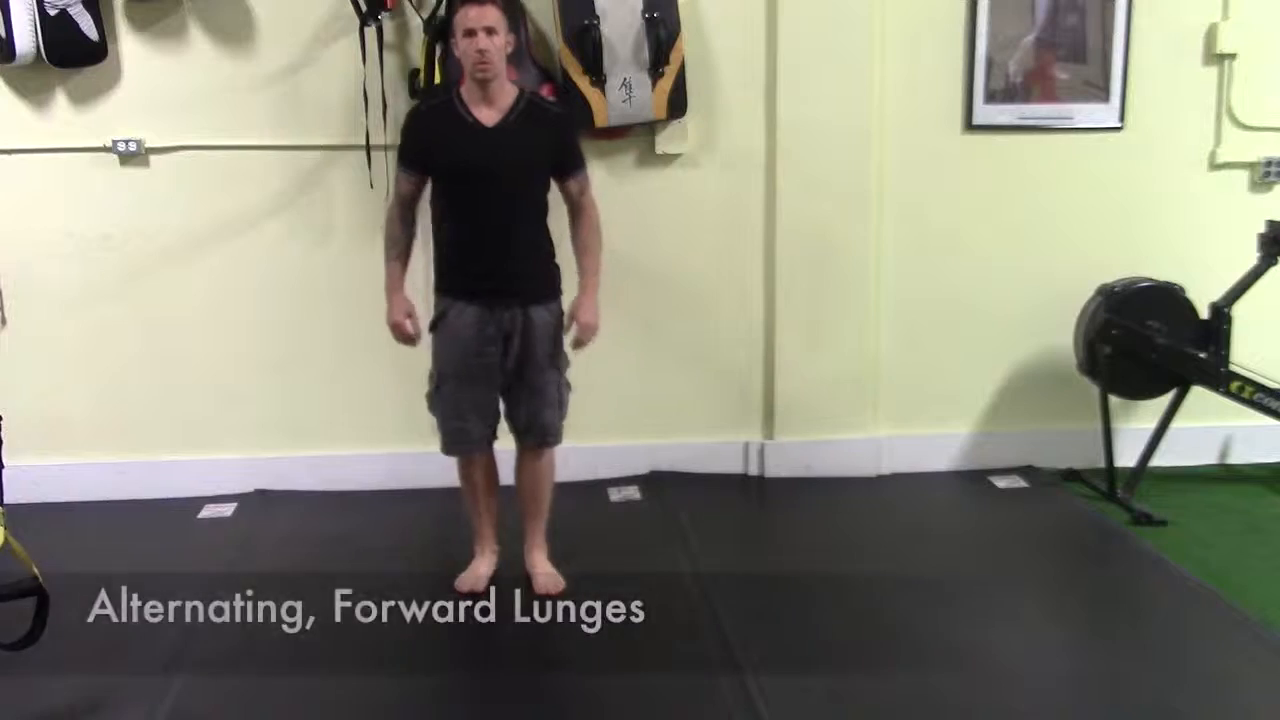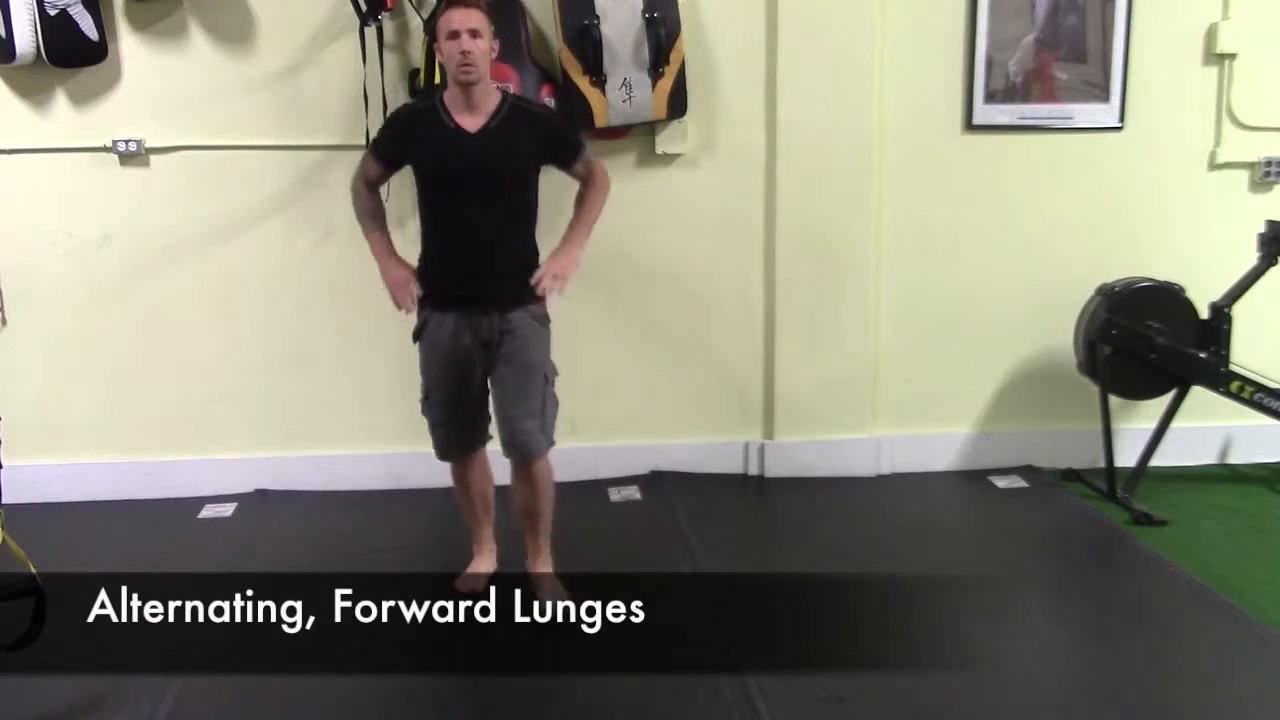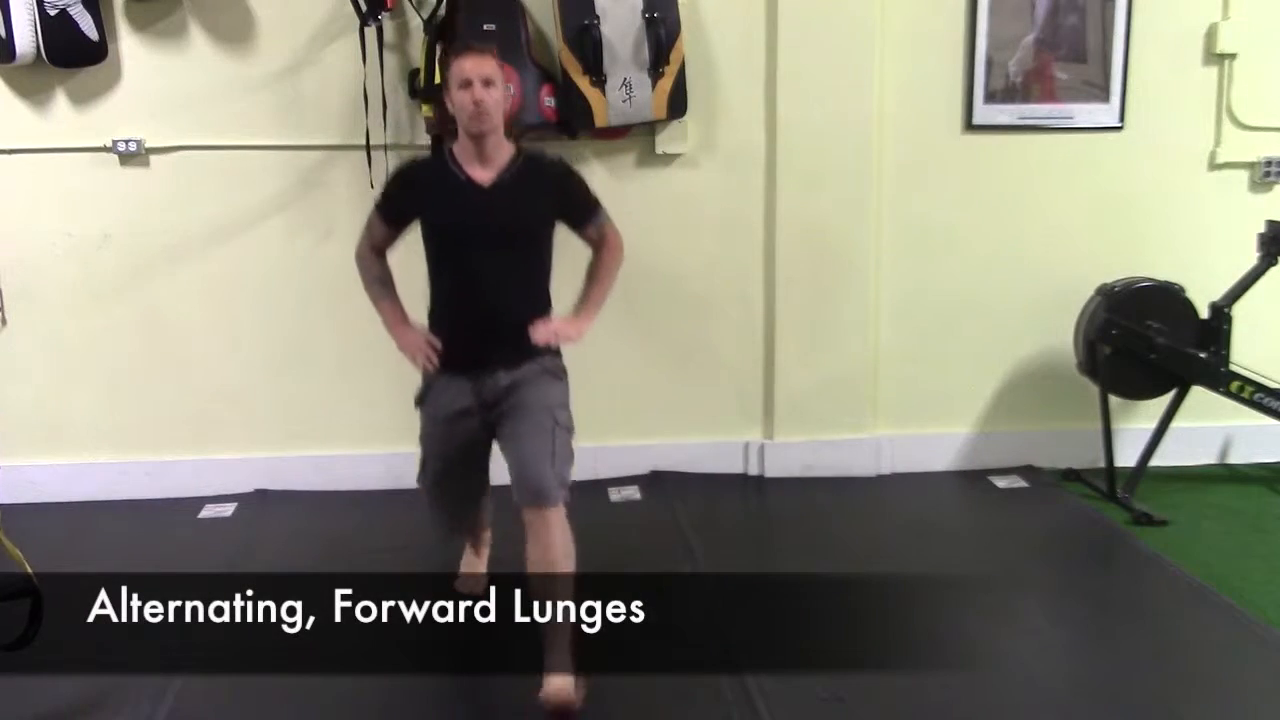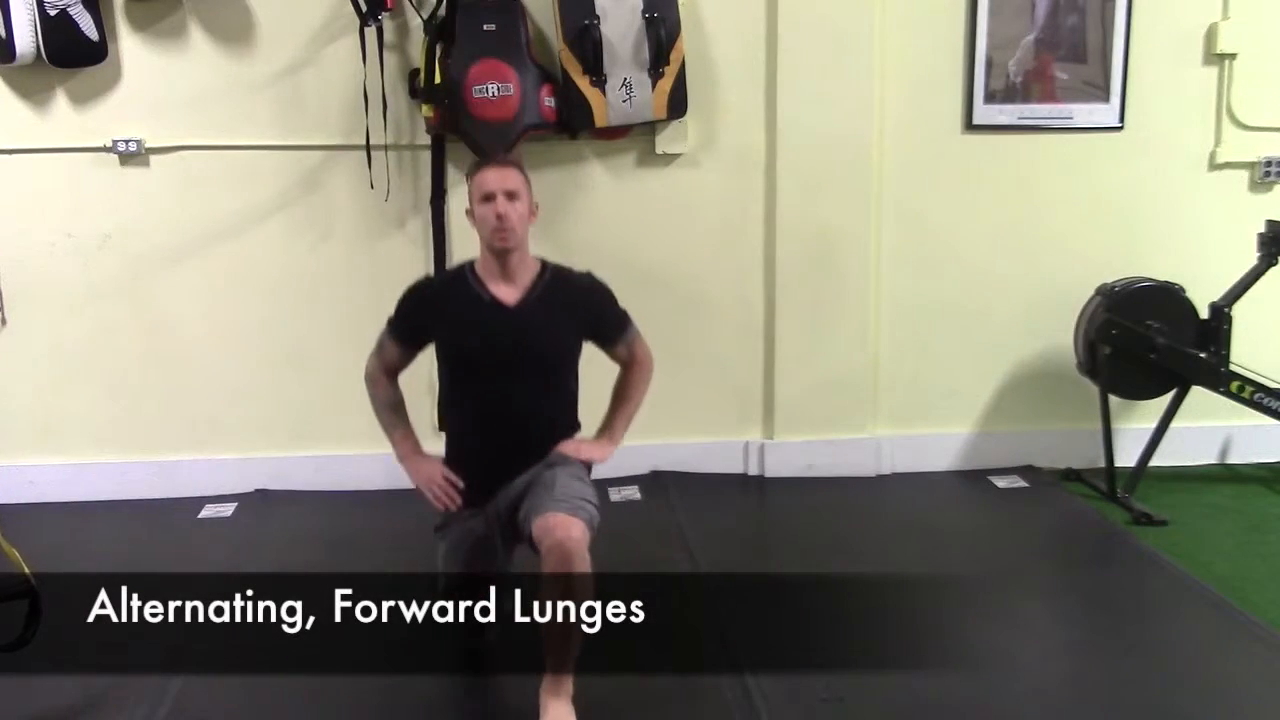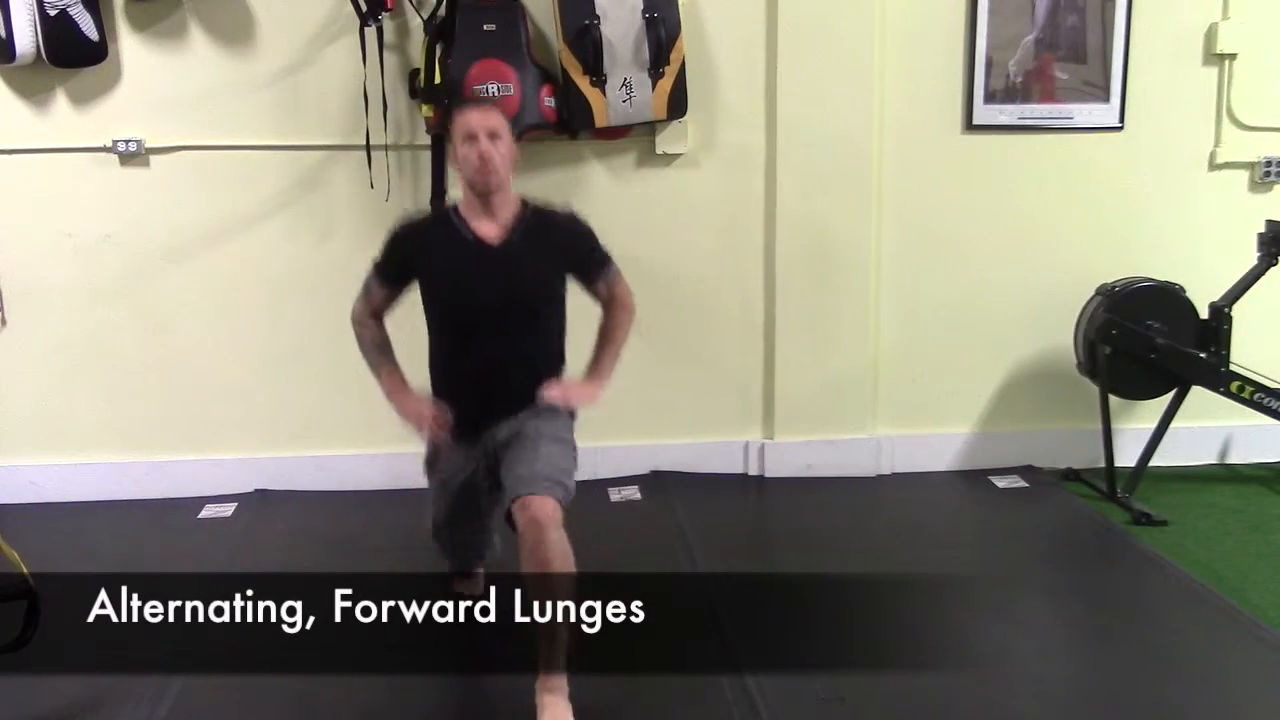
dt=0.4s
person 1, frame 1
left shoulder: (549, 120)
right shoulder: (429, 121)
left elbow: (581, 207)
right elbow: (403, 207)
left wrist: (589, 292)
right wrist: (395, 289)
left hip: (536, 303)
right hip: (461, 305)
left knee: (539, 433)
right knee: (467, 438)
left ankle: (536, 549)
right ankle: (484, 549)
person 1, frame 2
left shoulder: (535, 122)
right shoulder: (411, 125)
left elbow: (596, 176)
right elbow: (364, 183)
left wrist: (570, 249)
right wrist: (387, 259)
left hip: (518, 310)
right hip: (444, 312)
left knee: (529, 448)
right knee: (460, 445)
left ankle: (542, 562)
right ankle: (484, 548)
person 1, frame 3
left shoulder: (550, 177)
right shoulder: (417, 180)
left elbow: (609, 244)
right elbow: (370, 250)
left wrist: (579, 318)
right wrist: (400, 326)
left hip: (529, 369)
right hip: (452, 373)
left knee: (544, 503)
right knee: (453, 503)
left ankle: (560, 665)
right ankle: (477, 550)
person 1, frame 4
left shoulder: (579, 294)
right shoulder: (434, 298)
left elbow: (639, 359)
right elbow: (379, 372)
left wrist: (607, 439)
right wrist: (412, 458)
left hip: (551, 465)
right hip: (471, 485)
left knee: (566, 540)
person 1, frame 5
left shoulder: (558, 230)
right shoulder: (421, 238)
left elbow: (621, 300)
right elbow: (365, 314)
left wrist: (593, 380)
right wrist: (402, 395)
left hip: (535, 415)
right hip: (459, 424)
left knee: (539, 515)
right knee: (459, 551)
right ankle: (472, 573)
